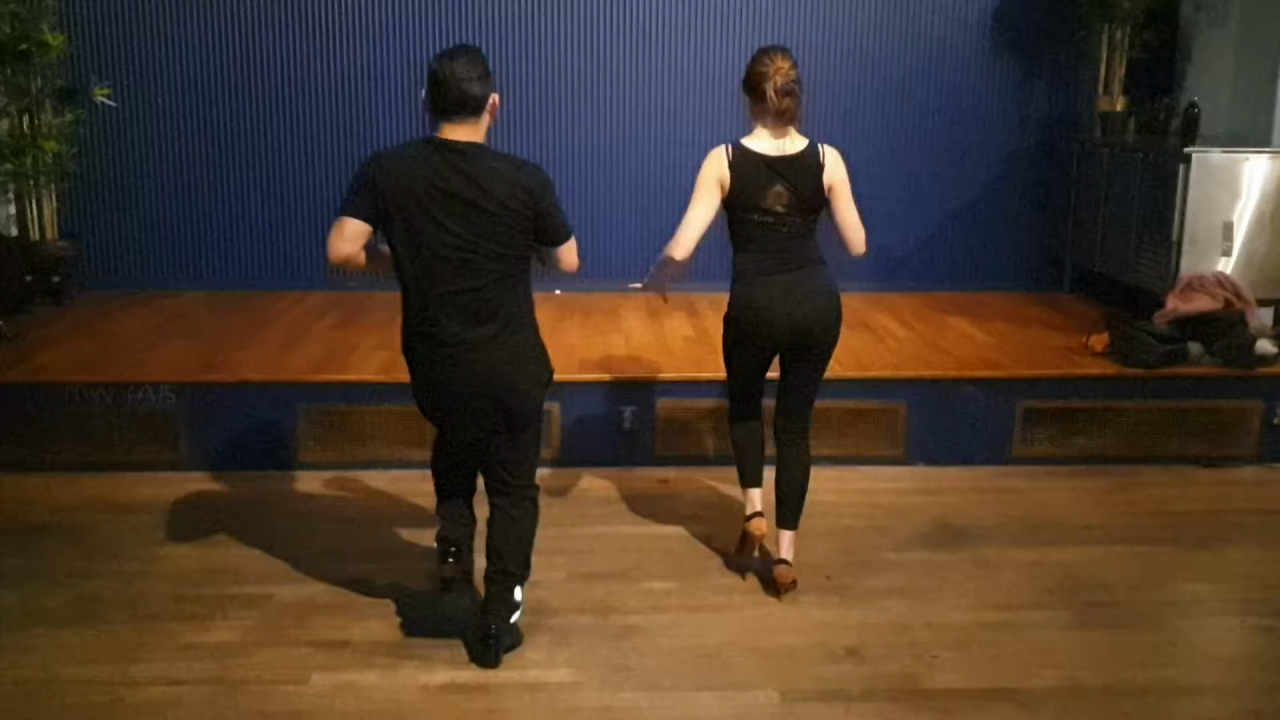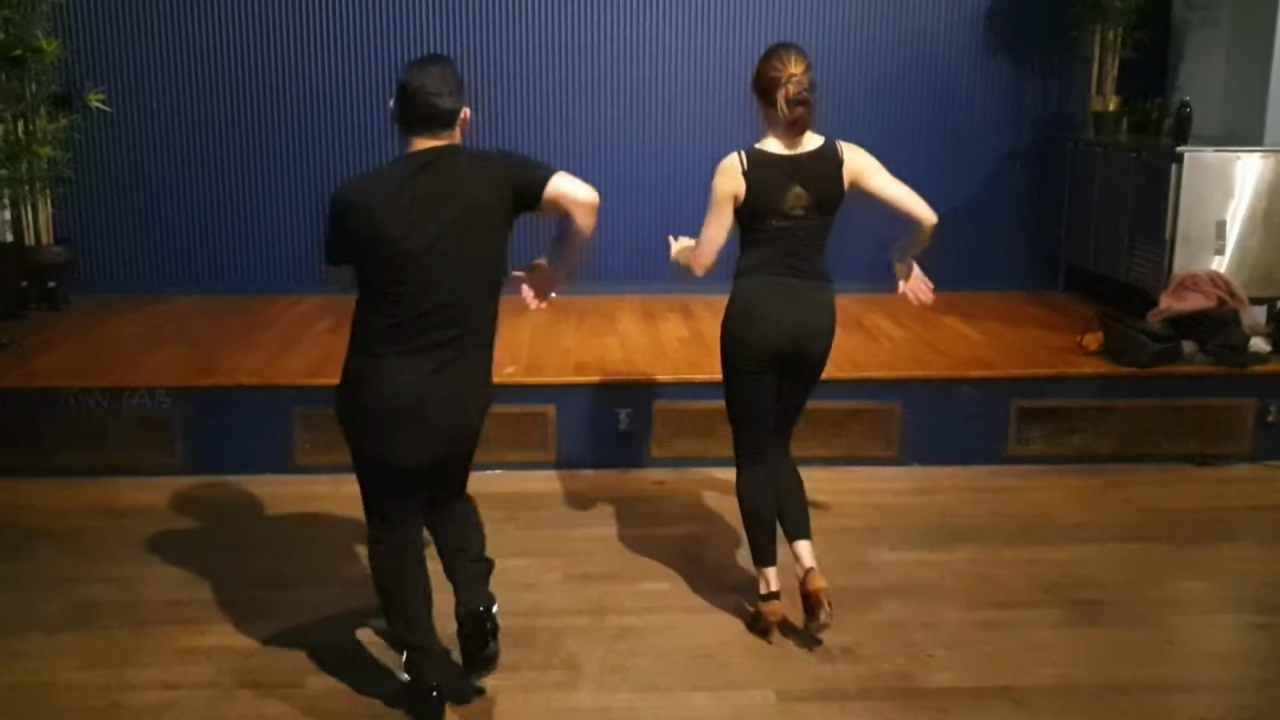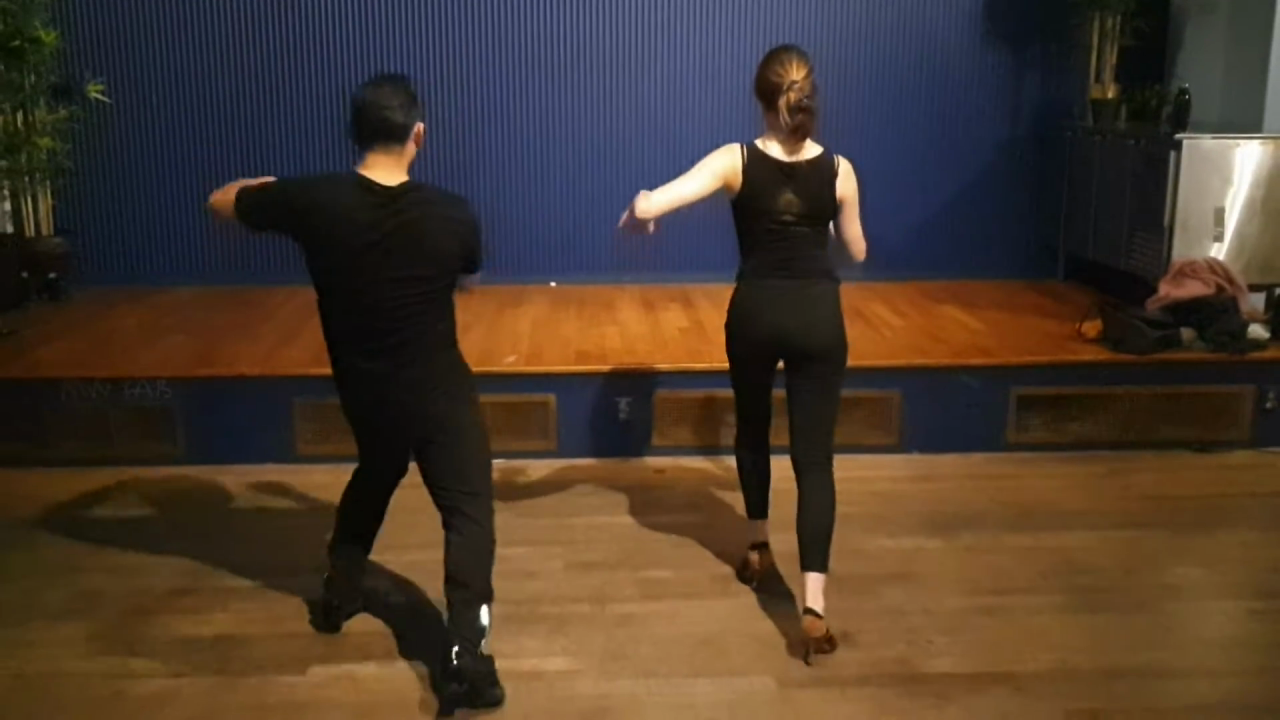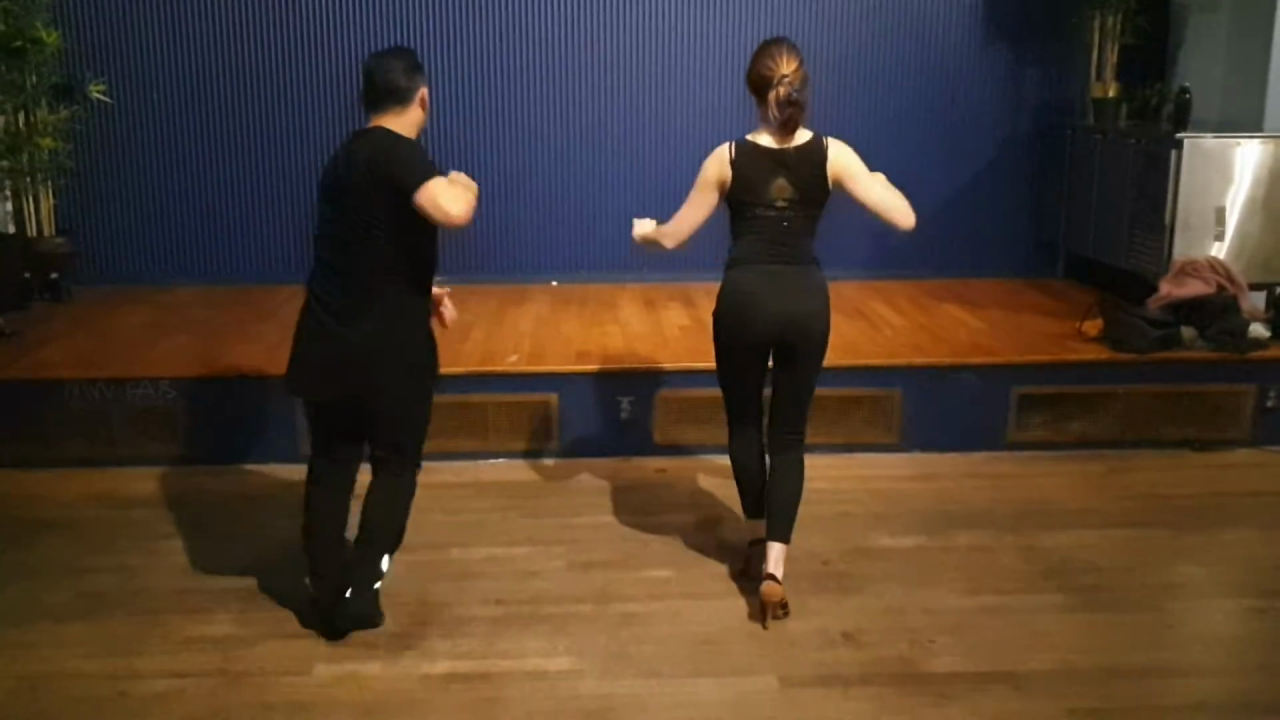
dt=0.5s
person 1, frame 1
left shoulder: (386, 169)
right shoulder: (525, 179)
left elbow: (341, 252)
right elbow: (568, 262)
left hip: (434, 366)
right hip: (511, 364)
left knee: (456, 446)
right knee: (512, 487)
left ankle: (451, 549)
right ankle: (497, 625)
person 1, frame 2
left shoulder: (357, 197)
right shoulder: (493, 173)
right elbow: (585, 200)
right wrist: (550, 269)
left hip: (380, 391)
right hip: (460, 390)
left knee: (394, 529)
right knee: (447, 503)
right ankle: (477, 612)
person 1, frame 3
left shoulder: (309, 197)
right shoulder: (448, 213)
left elbow: (221, 202)
left wrist: (275, 185)
left hip: (364, 393)
right hip: (437, 394)
left knee: (375, 473)
right knee: (469, 516)
left ankle: (339, 594)
right ankle: (465, 656)
person 1, frame 4
left shoulder: (344, 158)
right shoulder: (395, 154)
right elbow: (452, 212)
left wrist: (421, 290)
right wrist: (464, 187)
left hip: (322, 346)
right hip: (389, 352)
left knee: (330, 466)
right knee: (396, 465)
left ankle: (330, 595)
right ankle: (358, 591)
person 2, frame 1
left shoulder: (724, 161)
right shoulder: (827, 161)
left elbow: (681, 249)
right elbow: (857, 245)
left wrist: (659, 274)
left hip: (755, 306)
right hip: (816, 303)
left knee: (744, 404)
right knee: (796, 420)
left ankle: (755, 512)
right ankle: (786, 560)
person 2, frame 2
left shoulder: (737, 168)
right shoulder: (844, 159)
left elbow: (700, 264)
right elbow: (926, 217)
left wrist: (679, 248)
right wrist: (907, 260)
left hip: (754, 314)
right hip: (814, 315)
left knee: (753, 452)
right knee: (776, 443)
left ankle: (770, 596)
right ankle: (809, 567)
person 2, frame 3
left shoulder: (733, 161)
right shoulder: (837, 171)
left elbow: (649, 209)
right elbow: (856, 253)
left wrist: (638, 205)
left hip: (754, 315)
right hip: (819, 317)
left knee: (752, 428)
right knee: (815, 459)
left ankle: (756, 545)
right ankle: (814, 606)
person 2, frame 4
left shoulder: (727, 158)
right shoulder: (831, 154)
left elbow: (673, 236)
right elbow: (904, 220)
left wrist: (643, 230)
right wrist: (880, 183)
left hip: (744, 301)
right hip: (806, 302)
left knee: (744, 426)
right knee: (788, 435)
left ankle: (757, 538)
right ankle: (773, 570)
